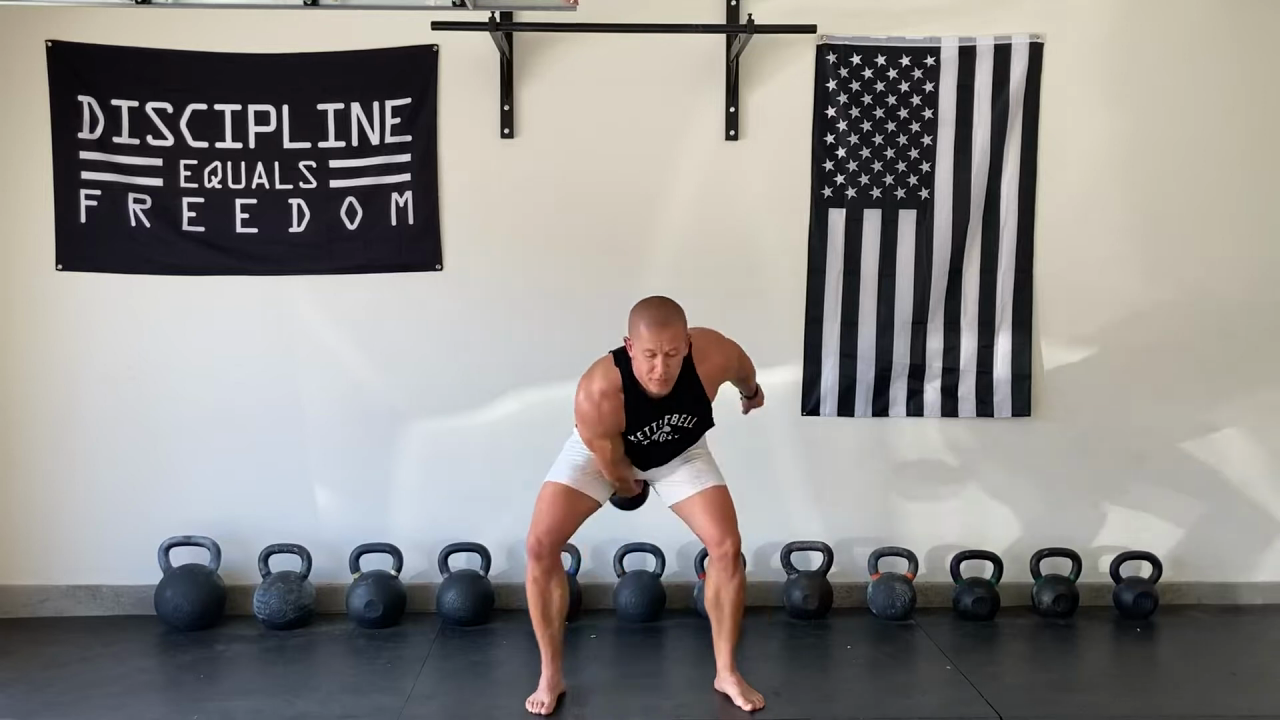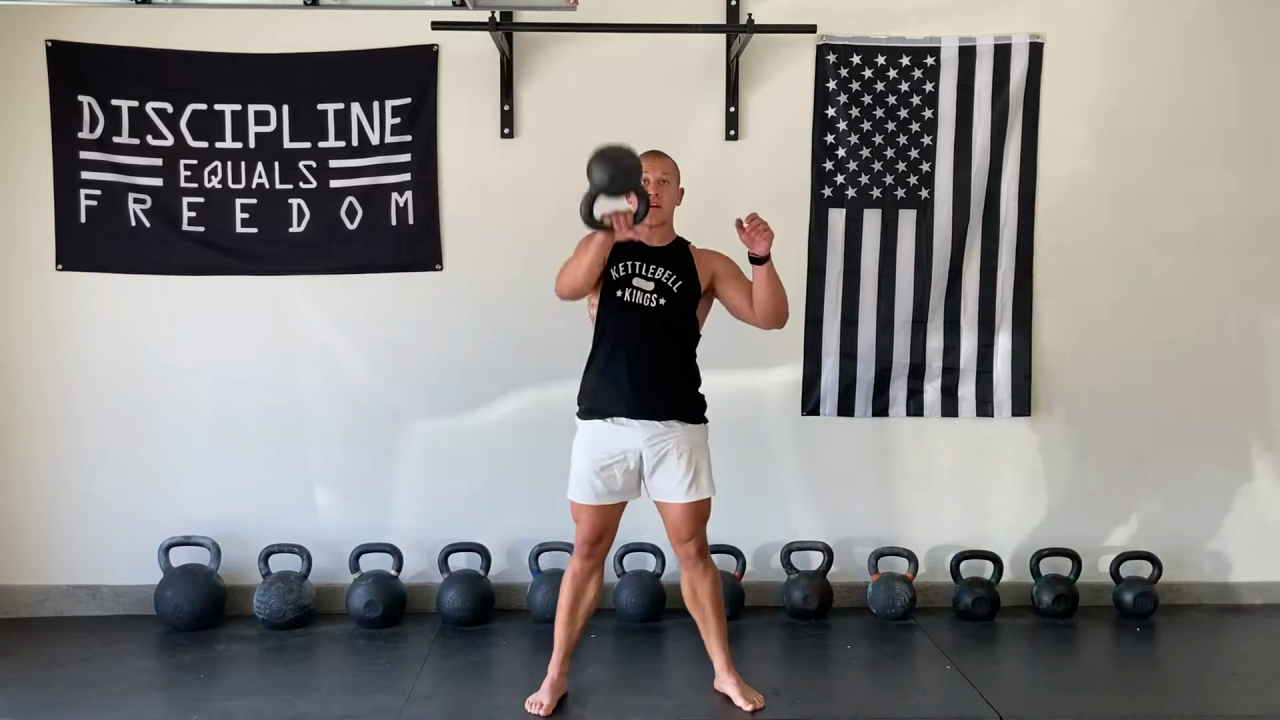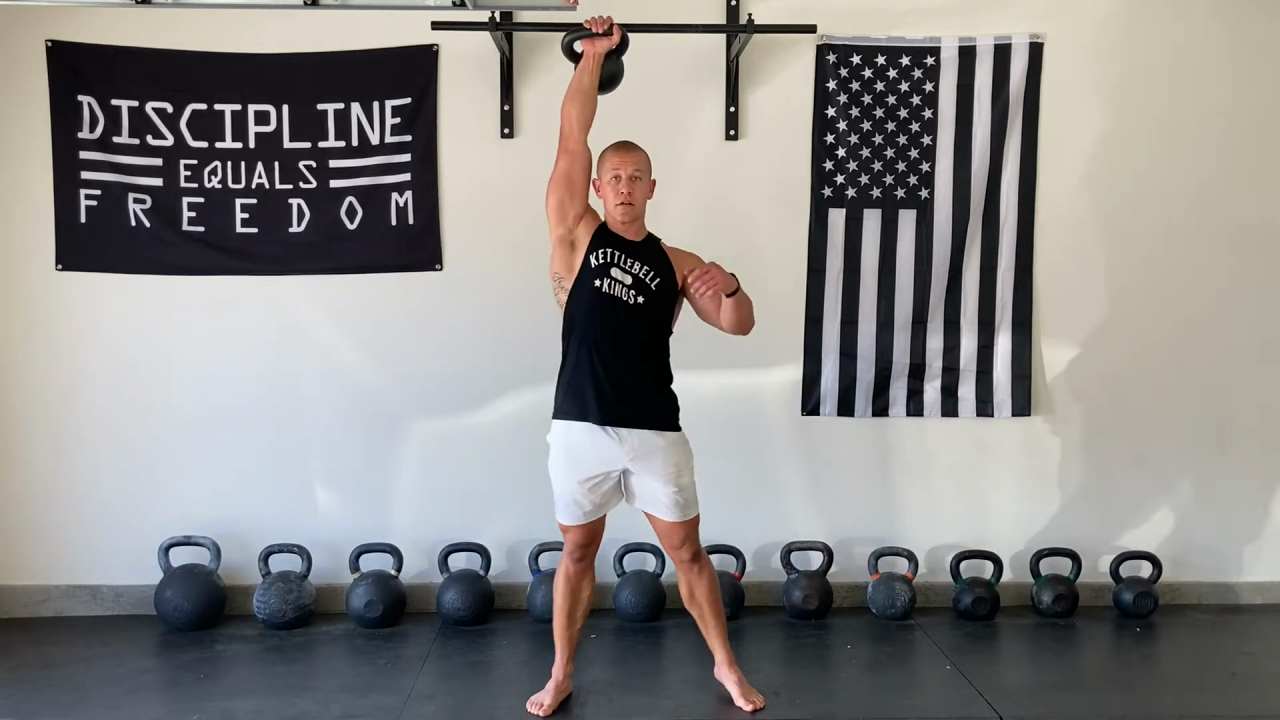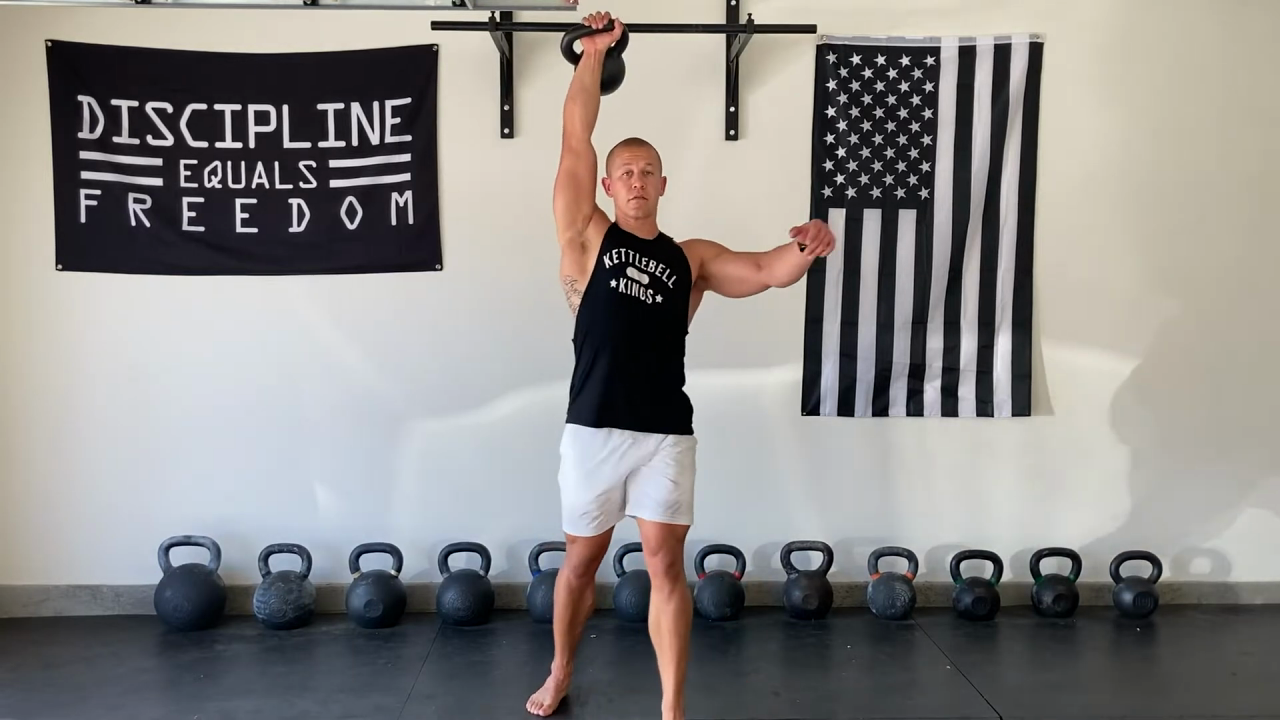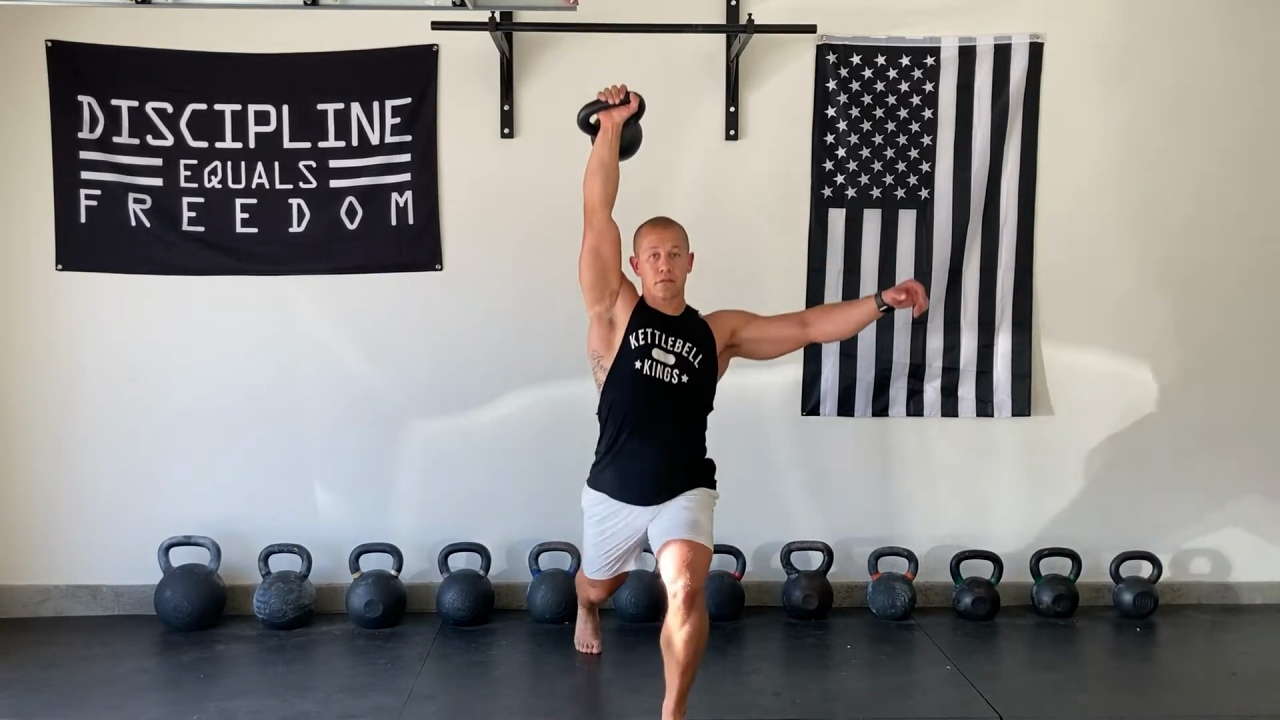
dt=0.7s
person 1, frame 1
left shoulder: (714, 354)
right shoulder: (598, 394)
left elbow: (743, 370)
right elbow: (610, 462)
left wrist: (752, 393)
right wrist: (628, 486)
left hip: (680, 450)
right hip: (600, 449)
left knee: (726, 547)
right knee: (540, 545)
left ankle: (727, 672)
right ankle: (550, 674)
person 1, frame 2
left shoulder: (704, 263)
right shoulder: (604, 248)
left elbow: (771, 315)
right elbow: (566, 287)
left wrist: (760, 256)
right wrist: (603, 239)
left hip: (677, 425)
right hip: (605, 421)
left knee: (692, 551)
right knee: (588, 551)
left ankle: (725, 672)
person 1, frame 3
left shoulder: (679, 263)
right shoulder: (576, 236)
left elbow: (740, 325)
right elbow: (571, 137)
left wrist: (730, 287)
right wrist: (593, 55)
left hip: (655, 431)
right hip: (581, 428)
left knee: (687, 553)
right knee: (577, 553)
person 1, frame 4
left shoulder: (692, 258)
right shoulder: (586, 237)
left elbow: (767, 272)
right elbow: (575, 142)
left wrist: (805, 246)
right wrist: (595, 53)
left hip: (665, 433)
right hip: (593, 428)
left knee: (665, 567)
right knee: (579, 562)
person 1, frame 5
left shoulder: (718, 330)
right shoulder: (615, 311)
left elbow: (808, 326)
right elbow: (596, 216)
left wrist: (881, 301)
right wrist: (611, 126)
left hip: (684, 492)
right hip: (615, 491)
left knee: (685, 590)
right knee: (598, 588)
right ankle: (586, 614)
